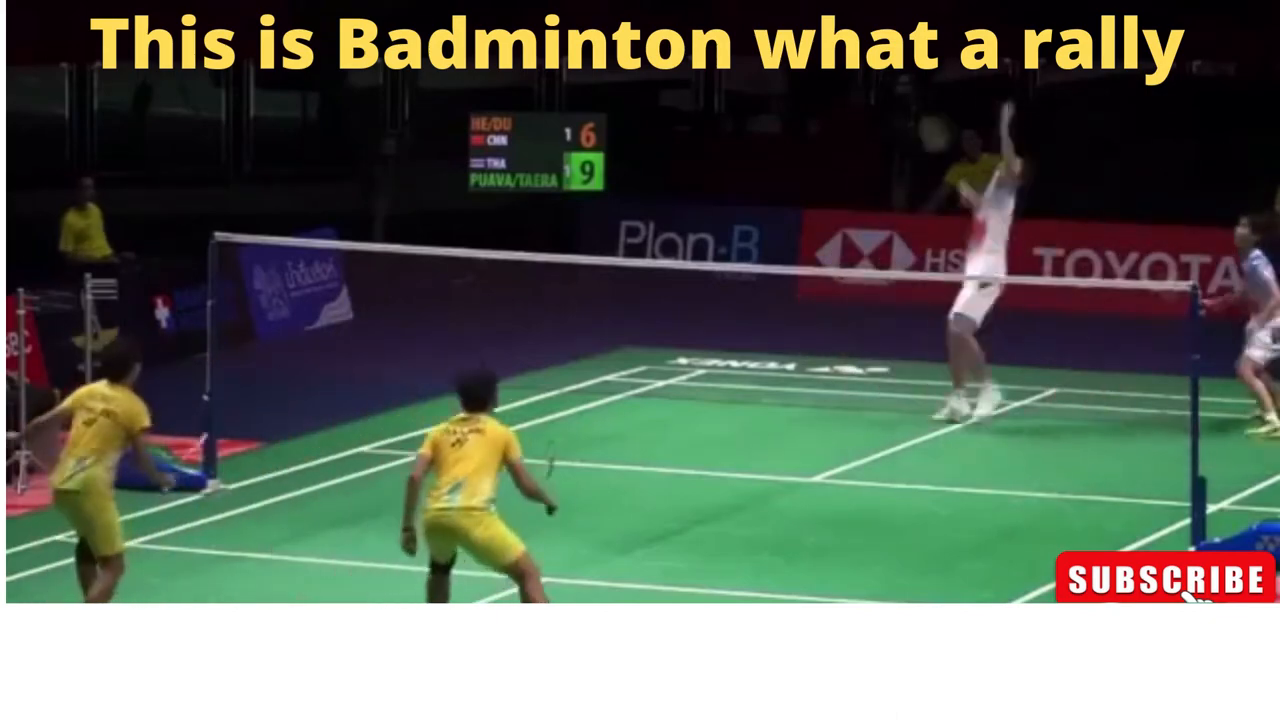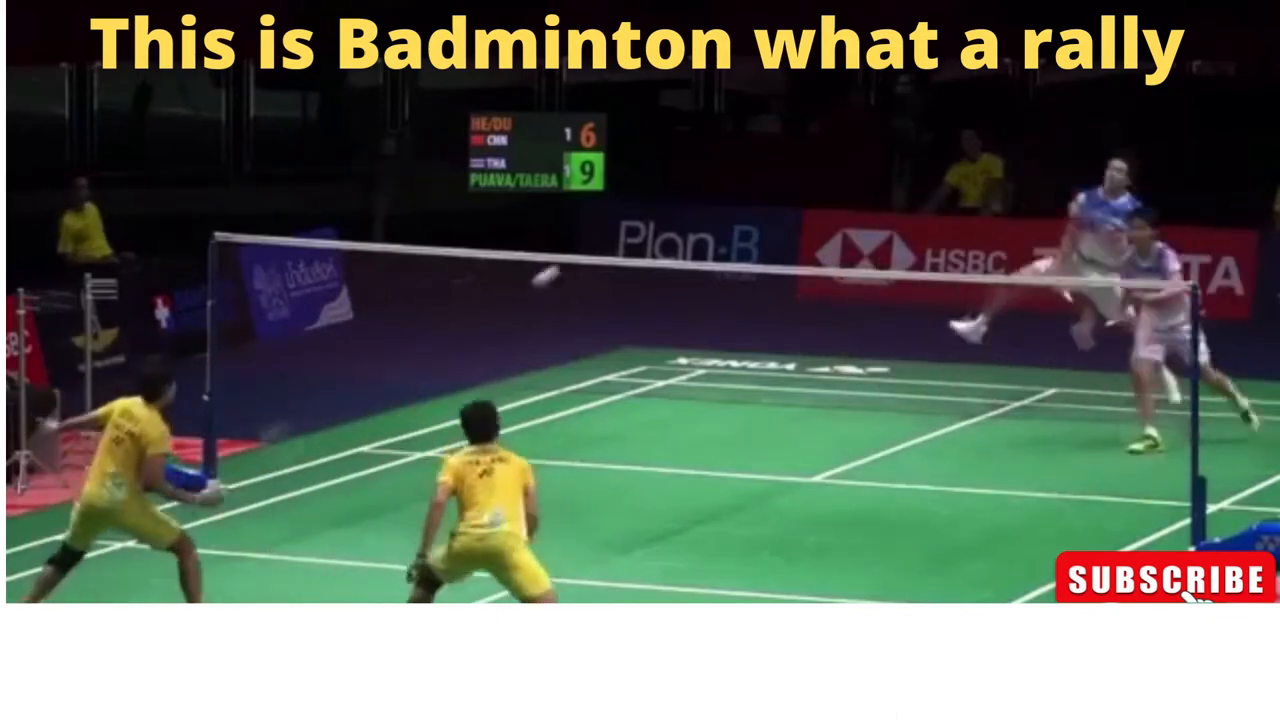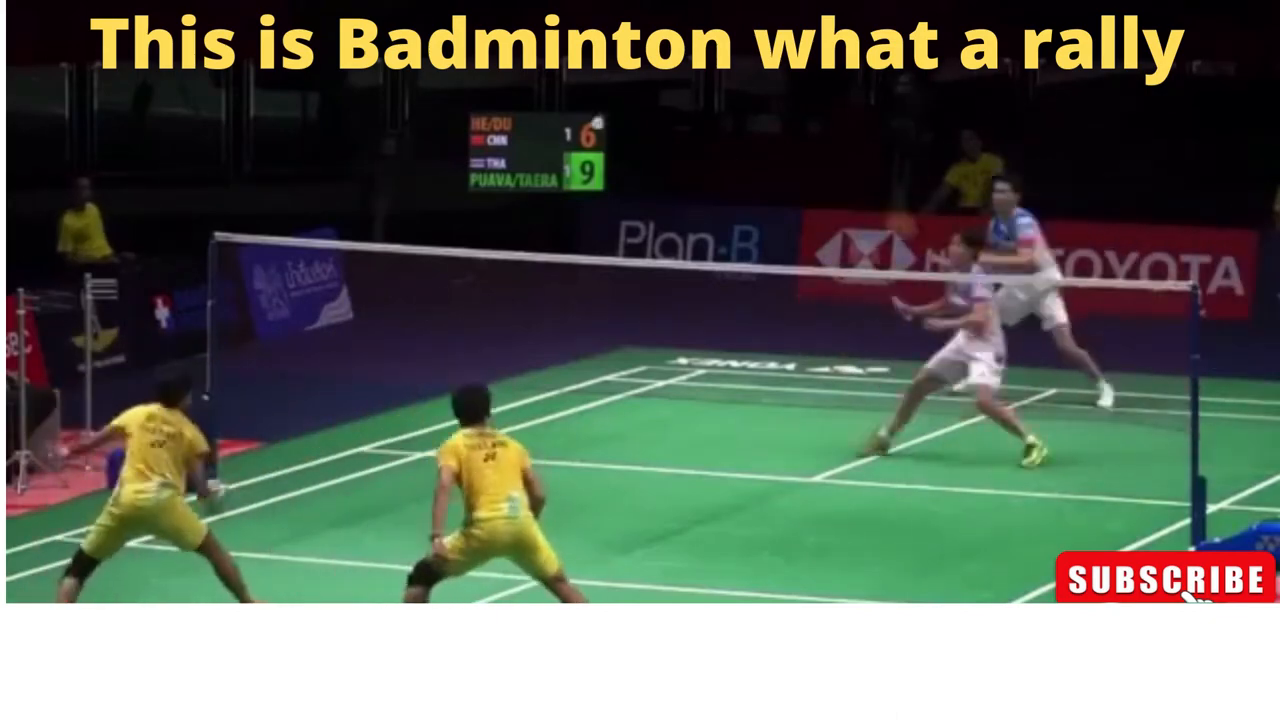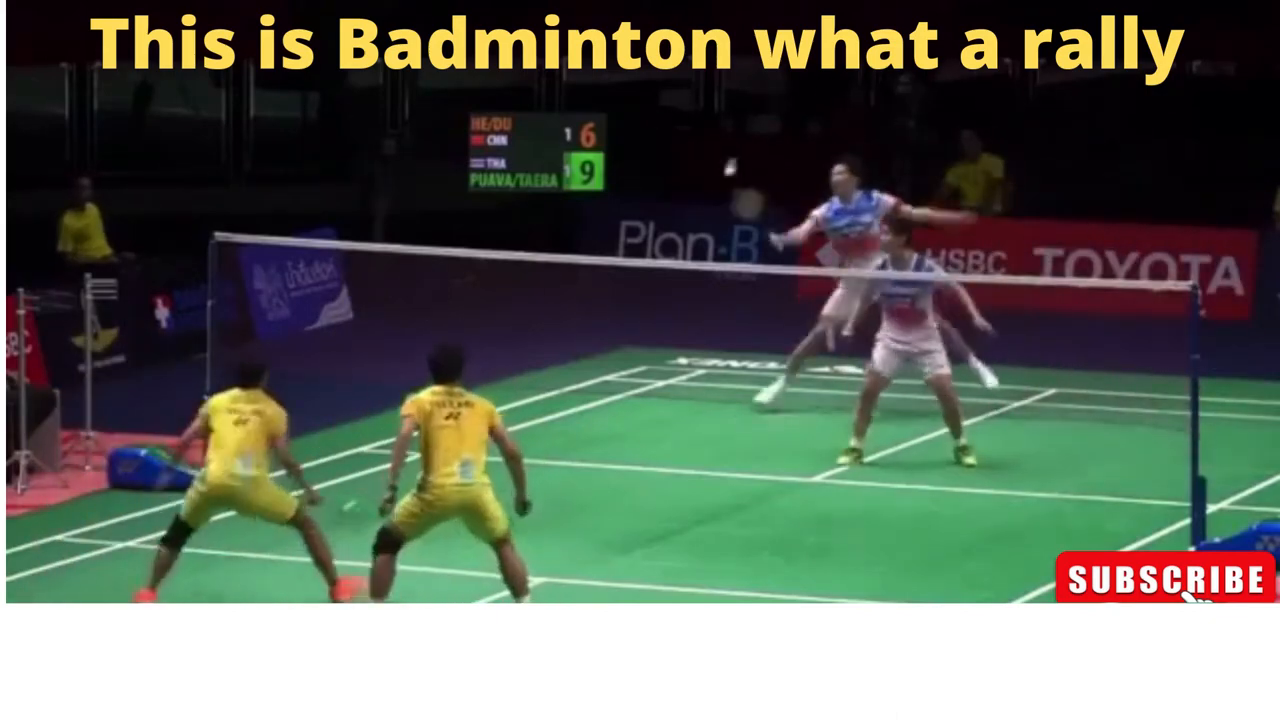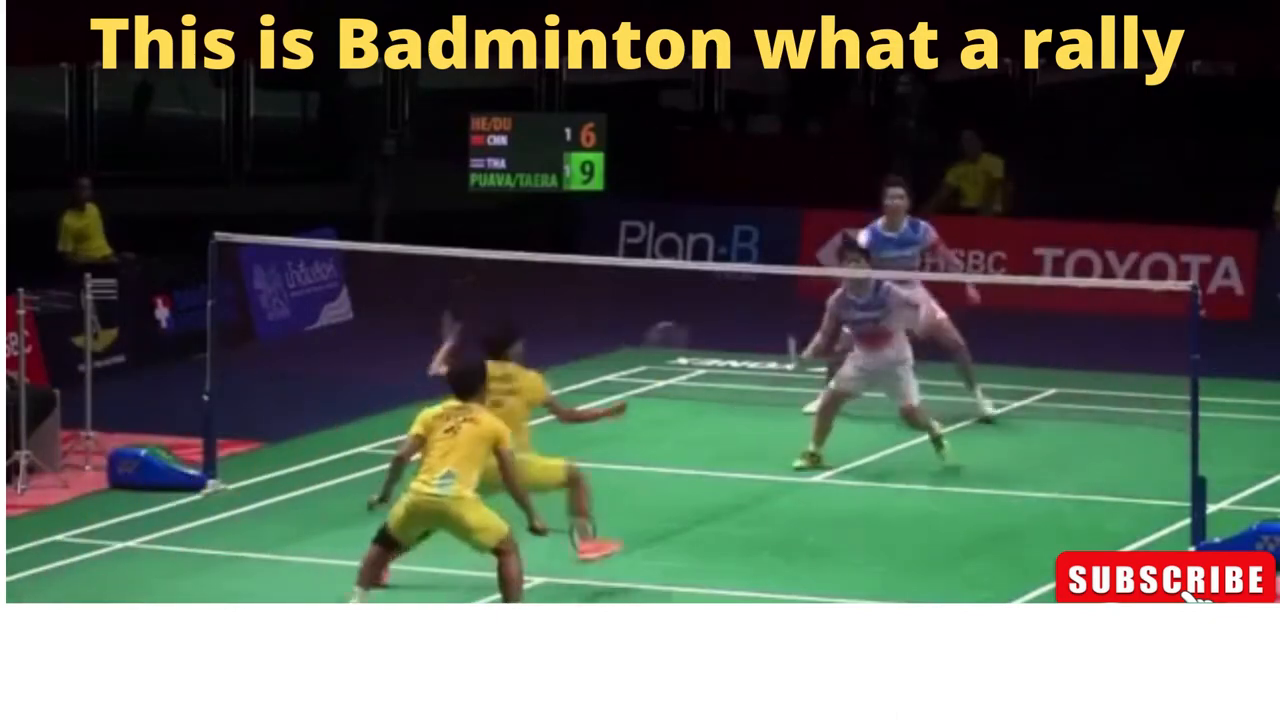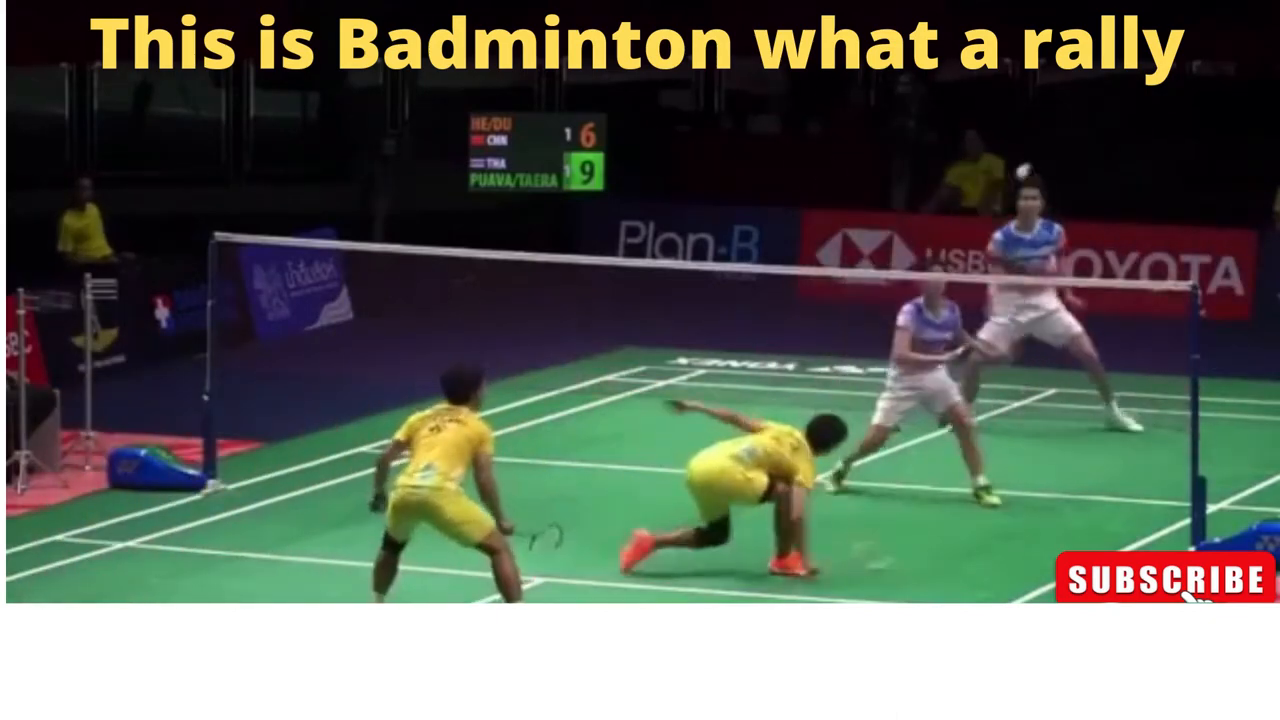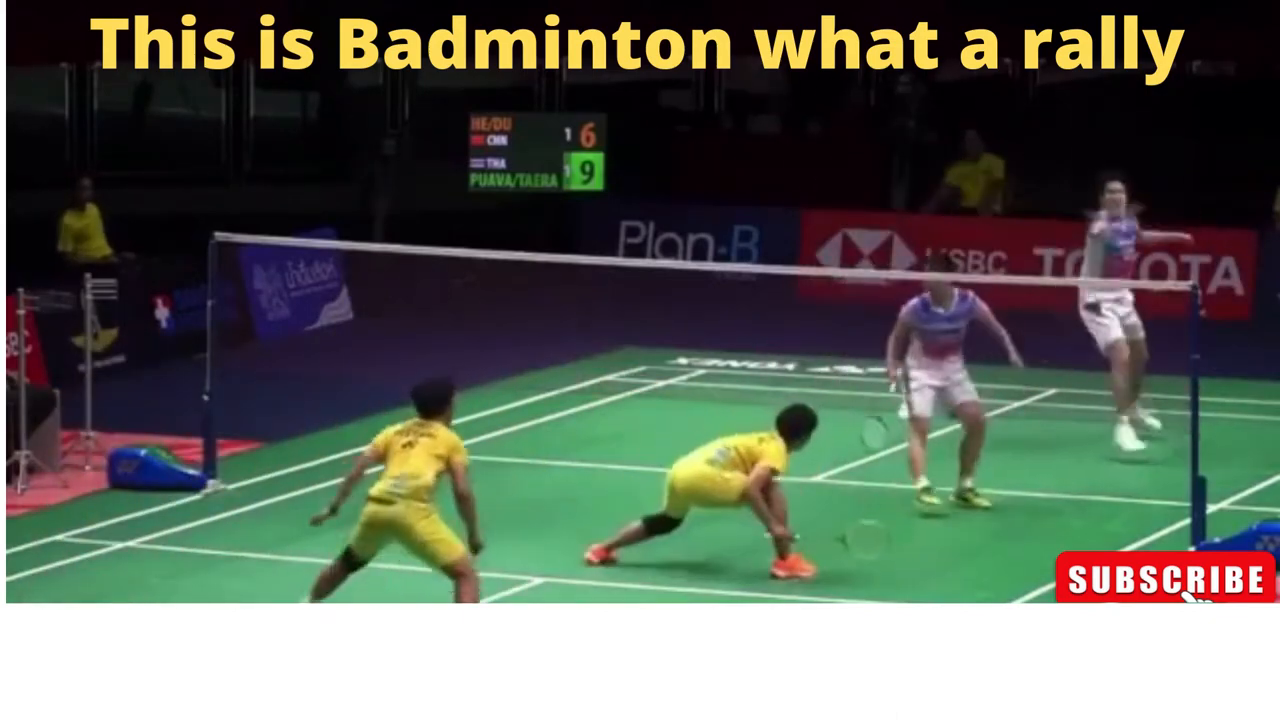
dt=0.5s
person 1, frame 1
left shoulder: (1005, 184)
right shoulder: (996, 191)
left elbow: (1010, 164)
left wrist: (1005, 125)
right wrist: (971, 198)
left hip: (985, 272)
right hip: (977, 270)
left knee: (959, 331)
right knee: (954, 331)
left ankle: (987, 388)
right ankle: (958, 400)
person 1, frame 2
left shoulder: (1134, 209)
right shoulder: (1086, 199)
left elbow: (1132, 252)
right elbow: (1069, 238)
right wrist: (1060, 264)
left hip: (1105, 273)
right hip: (1077, 264)
left knee: (1129, 325)
right knee: (1017, 279)
left ankle: (1163, 375)
right ankle: (979, 325)
person 1, frame 3
left shoulder: (1024, 223)
right shoulder: (995, 224)
left elbow: (1028, 262)
right elbow: (993, 256)
left wrist: (987, 260)
left hip: (1042, 288)
right hip: (1016, 287)
left knee: (1065, 346)
left ankle: (1103, 385)
person 1, frame 4
left shoulder: (874, 201)
right shoulder: (825, 212)
left elbow: (912, 214)
right elbow: (801, 233)
left wrist: (959, 217)
right wrist: (783, 239)
right hip: (853, 281)
right knee: (820, 333)
left ankle: (972, 362)
right ankle: (783, 381)
person 1, frame 5
left shoulder: (921, 229)
right shoulder: (868, 236)
left elbow: (946, 257)
left wrist: (968, 284)
left hip: (913, 295)
left knee: (955, 343)
left ankle: (977, 397)
person 1, frame 6
left shoulder: (1053, 231)
right shoulder: (1001, 237)
left elbow: (1061, 263)
left wrist: (1067, 292)
right wrist: (994, 309)
left hip: (1046, 304)
right hip: (1011, 306)
left knee: (1090, 358)
right knee: (975, 360)
left ankle: (1112, 410)
person 1, frame 7
left shoulder: (1129, 223)
right shoulder: (1101, 225)
left elbow: (1140, 237)
right elbow: (1101, 236)
left wrist: (1176, 236)
right wrist: (1117, 225)
left hip: (1121, 297)
right hip: (1098, 300)
left knee: (1140, 358)
right knee: (1122, 359)
left ankle: (1133, 408)
right ankle: (1122, 426)
person 2, frame 1
left shoulder: (86, 393)
right shoulder: (134, 406)
left elbow: (46, 420)
right elbow: (142, 458)
right wrist: (162, 478)
left hip: (62, 486)
right hip: (91, 491)
left knee: (89, 542)
right knee: (113, 566)
person 2, frame 2
left shoulder: (120, 406)
right shoulder: (156, 430)
left elbow: (84, 423)
right elbow: (153, 481)
left wrist: (59, 427)
right wrist: (196, 499)
left hip: (90, 499)
right hip: (125, 504)
left knee: (69, 554)
right knee: (185, 547)
person 2, frame 3
left shoulder: (138, 414)
right shoulder: (190, 433)
left elbow: (94, 441)
right elbow: (199, 485)
left wrist: (69, 452)
right wrist: (212, 494)
left hip: (126, 502)
right hip: (165, 504)
left knee: (82, 562)
right knee: (213, 550)
person 2, frame 4
left shoulder: (216, 402)
right shoulder: (272, 409)
left elbow: (184, 441)
right elbow: (283, 454)
right wrist: (306, 488)
left hip: (214, 480)
right hip: (249, 482)
left knee: (178, 532)
right knee: (305, 524)
left ankle: (148, 594)
right ankle: (337, 586)
person 2, frame 5
right shoulder: (530, 380)
left elbow: (434, 372)
right elbow: (569, 416)
left wrist: (449, 342)
right wrist: (608, 412)
right hip: (514, 463)
right knee: (576, 477)
right ankle: (586, 541)
person 2, frame 6
left shoulder: (783, 432)
right shoulder: (805, 466)
left elbow: (736, 419)
right elbow: (797, 516)
left wrist: (696, 407)
right wrist: (805, 557)
left hip: (699, 466)
right hip: (720, 473)
left knee: (714, 536)
right knee: (784, 495)
left ankle: (649, 541)
right ankle: (784, 560)
person 2, frame 7
left shoulder: (767, 441)
right shoulder: (776, 452)
right elbow: (750, 488)
right wrist: (774, 525)
left hip: (680, 471)
right hip: (702, 477)
left knee: (666, 521)
right knee: (772, 494)
left ankle: (603, 549)
right ankle: (785, 561)
person 3, frame 1
left shoulder: (1257, 263)
right shoulder: (1248, 260)
left wrist: (1259, 324)
right wrist: (1218, 302)
right hip: (1259, 323)
left knee: (1245, 371)
right knee: (1254, 370)
person 3, frame 2
left shoulder: (1166, 255)
right shoulder: (1131, 257)
left elbow: (1176, 288)
right elbow: (1129, 291)
left wrist: (1149, 297)
left hip: (1179, 319)
right hip: (1151, 321)
left knee: (1206, 375)
right knee: (1140, 375)
left ankle: (1241, 404)
right ankle: (1150, 434)
person 3, frame 3
left shoulder: (978, 280)
right shoulder: (956, 277)
left elbow: (980, 319)
right elbow: (946, 304)
left wrist: (944, 325)
right wrist: (913, 310)
left hip: (985, 347)
right hip: (962, 342)
left knee: (985, 401)
right knee: (917, 386)
left ankle: (1032, 444)
right ankle: (885, 436)
person 3, frame 4
left shoulder: (927, 269)
right shoulder: (879, 269)
left elbow: (959, 291)
right elbow: (864, 300)
left wrist: (976, 317)
left hip: (925, 338)
right hip: (890, 338)
left knee: (946, 393)
right knee: (869, 391)
left ankle: (961, 447)
right ankle: (855, 447)
person 3, frame 5
left shoulder: (886, 290)
right shoulder: (838, 299)
left elbow: (919, 305)
right elbow: (825, 333)
left wrist: (917, 319)
right wrist: (810, 351)
left hip: (894, 358)
right hip: (861, 358)
left knee: (910, 414)
right knee: (829, 402)
left ankle: (935, 432)
right ankle: (813, 453)
person 3, frame 6
left shoulder: (952, 311)
right shoulder: (910, 313)
right elbow: (899, 355)
left wrist: (985, 349)
right wrist: (938, 357)
left hip: (935, 377)
right hip: (903, 379)
left knee: (965, 423)
right knee: (874, 439)
left ankle: (980, 485)
right ankle: (843, 467)
person 3, frame 7
left shoulder: (968, 301)
right shoulder: (915, 307)
left elbow: (995, 327)
right elbow: (896, 338)
left wrist: (1011, 350)
right wrist: (892, 367)
left hip: (953, 372)
right hip: (920, 373)
left knee: (976, 422)
right knee: (919, 428)
left ankle: (965, 488)
right ankle: (922, 488)
person 4, frame 1
left shoulder: (439, 432)
right shoulder: (501, 434)
left elbow: (415, 477)
right elbow: (525, 485)
left wrist: (407, 526)
right wrist: (547, 501)
left hip: (435, 516)
right hip: (472, 515)
left knee: (440, 566)
right knee: (528, 574)
person 4, frame 2
left shoulder: (455, 463)
right shoulder: (519, 464)
left elbow: (438, 503)
right elbow: (533, 515)
left wrist: (422, 554)
right wrist: (521, 543)
left hip: (467, 541)
right hip: (508, 541)
left knee: (427, 579)
person 4, frame 3
left shoulder: (453, 446)
right shoulder: (513, 445)
left elbow: (443, 488)
right elbow: (539, 496)
left wrist: (437, 537)
left hip: (483, 528)
right hip: (521, 524)
left knee: (421, 577)
right knee: (558, 582)
person 4, frame 4
left shoulder: (419, 402)
right shoulder: (482, 406)
left elbow: (403, 438)
right elbow: (512, 452)
left wrist: (392, 487)
right wrist: (522, 493)
left hip: (436, 491)
right hip: (476, 490)
left knee: (386, 544)
right knee: (504, 546)
person 4, frame 5
left shoulder: (431, 415)
right shoulder: (494, 425)
left elbow: (401, 457)
right elbow: (511, 479)
left wrist: (384, 494)
right wrist: (532, 517)
left hip: (419, 497)
right hip: (458, 503)
left knee: (383, 544)
right knee: (508, 550)
person 4, frame 6
left shoulder: (419, 418)
right shoulder: (479, 428)
left elbow: (384, 458)
right elbow: (485, 483)
left wrist: (379, 492)
right wrist: (500, 519)
left hip: (404, 493)
right hip: (441, 496)
left knee: (391, 548)
right knee: (500, 550)
person 4, frame 7
left shoulder: (394, 432)
right shoulder: (451, 441)
left elbow: (357, 469)
right elbow: (463, 492)
left wrist: (333, 507)
right wrist: (473, 534)
left hip: (376, 508)
right hip: (412, 513)
left knee: (349, 562)
right knee: (466, 575)
